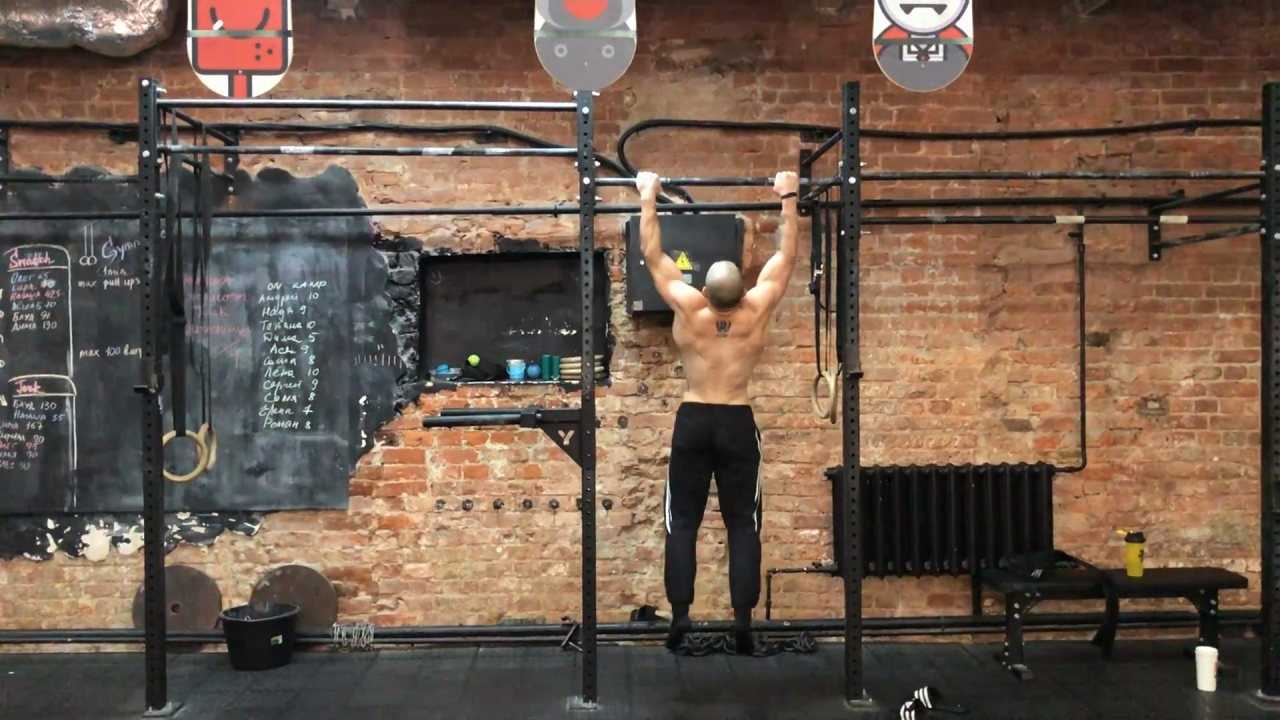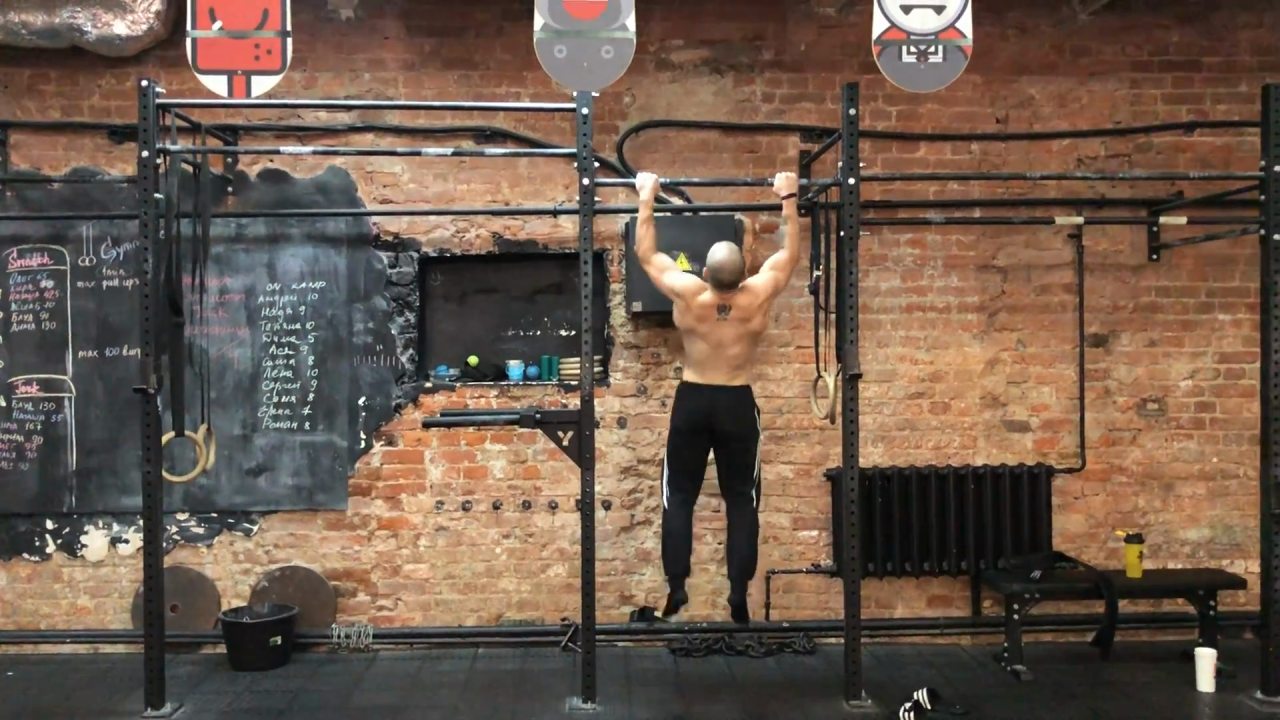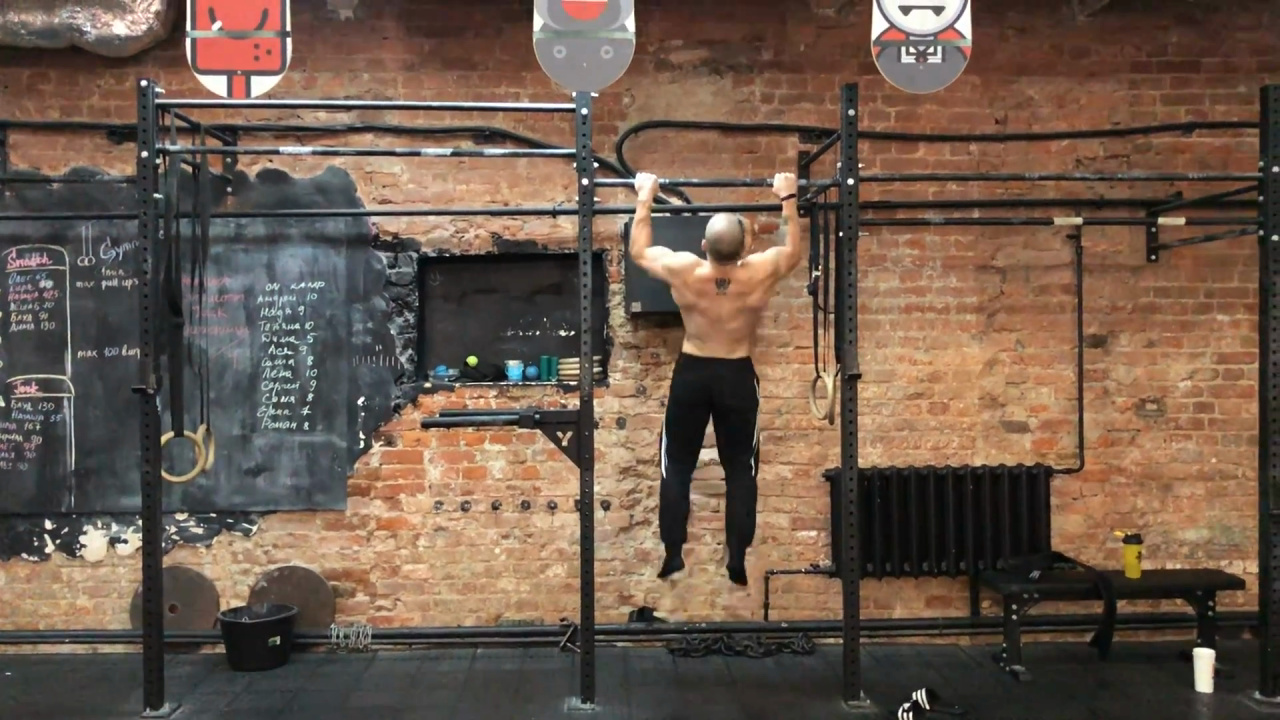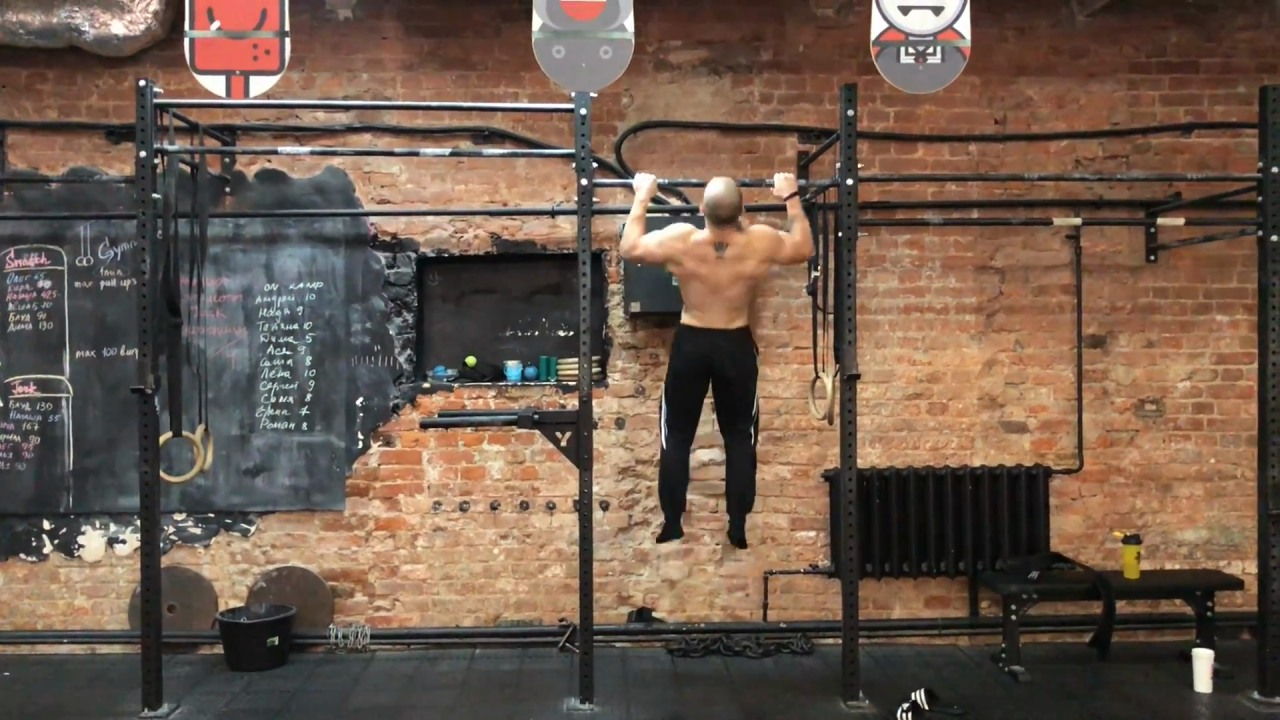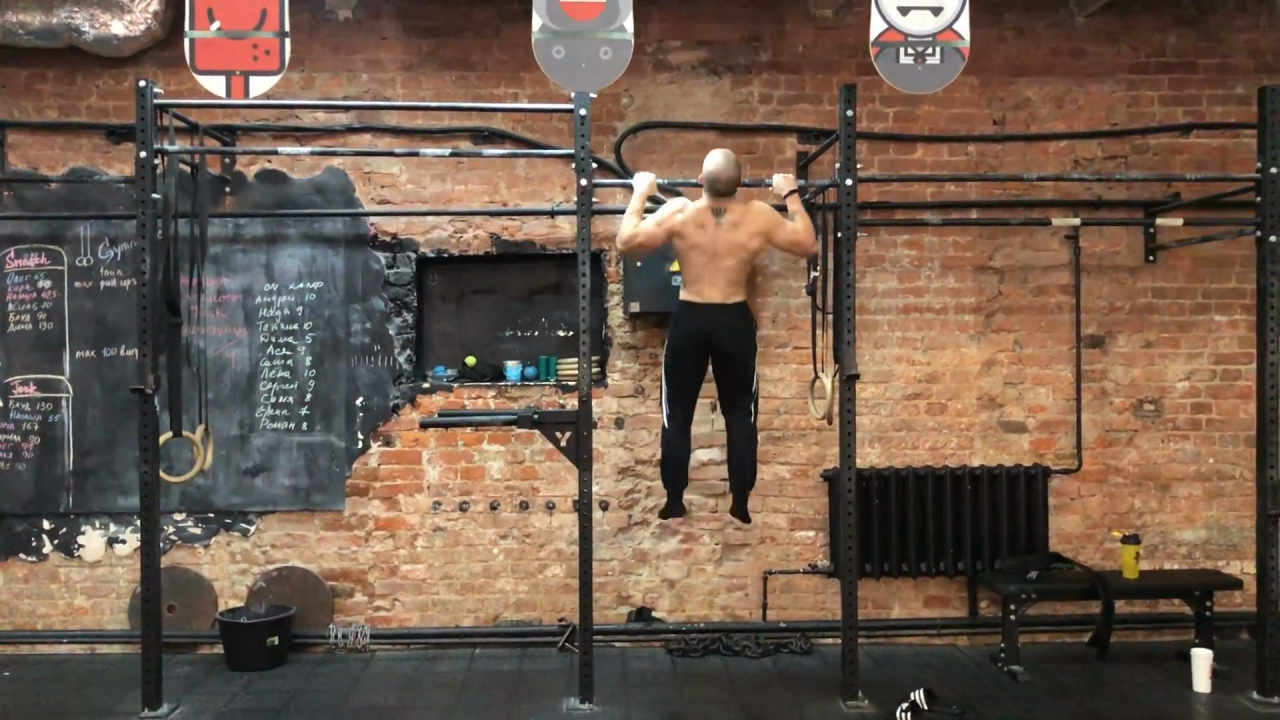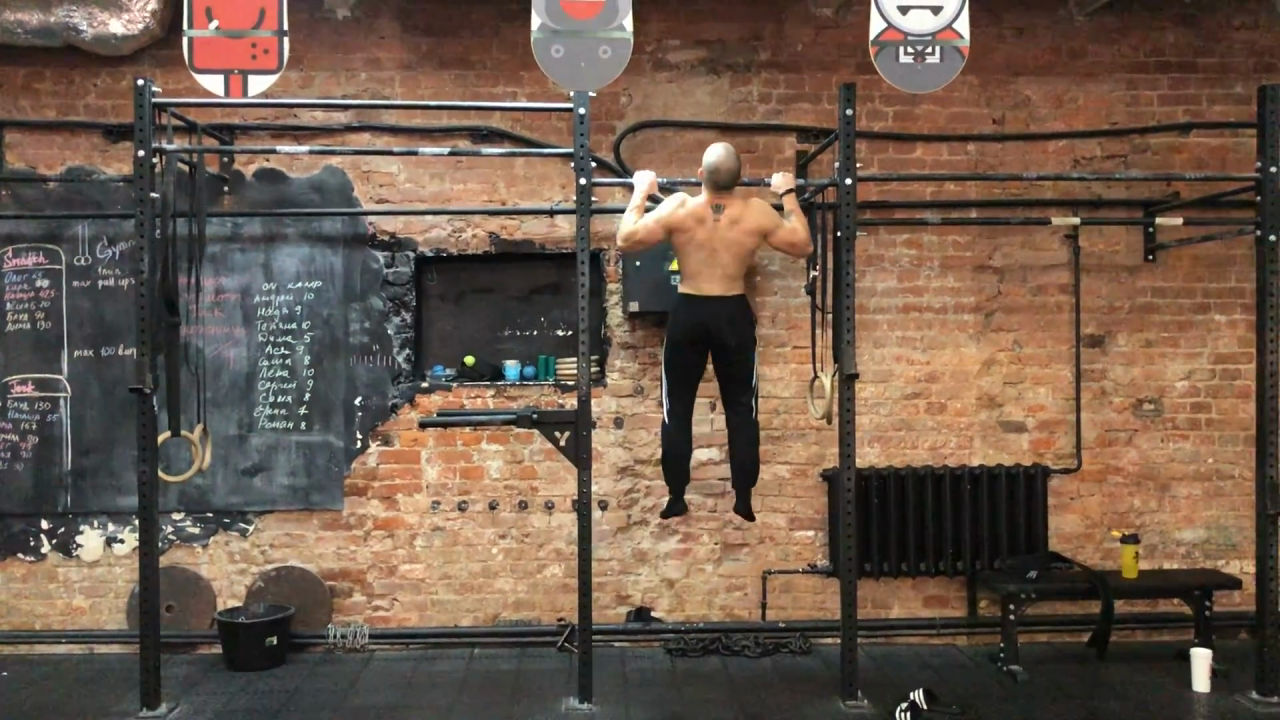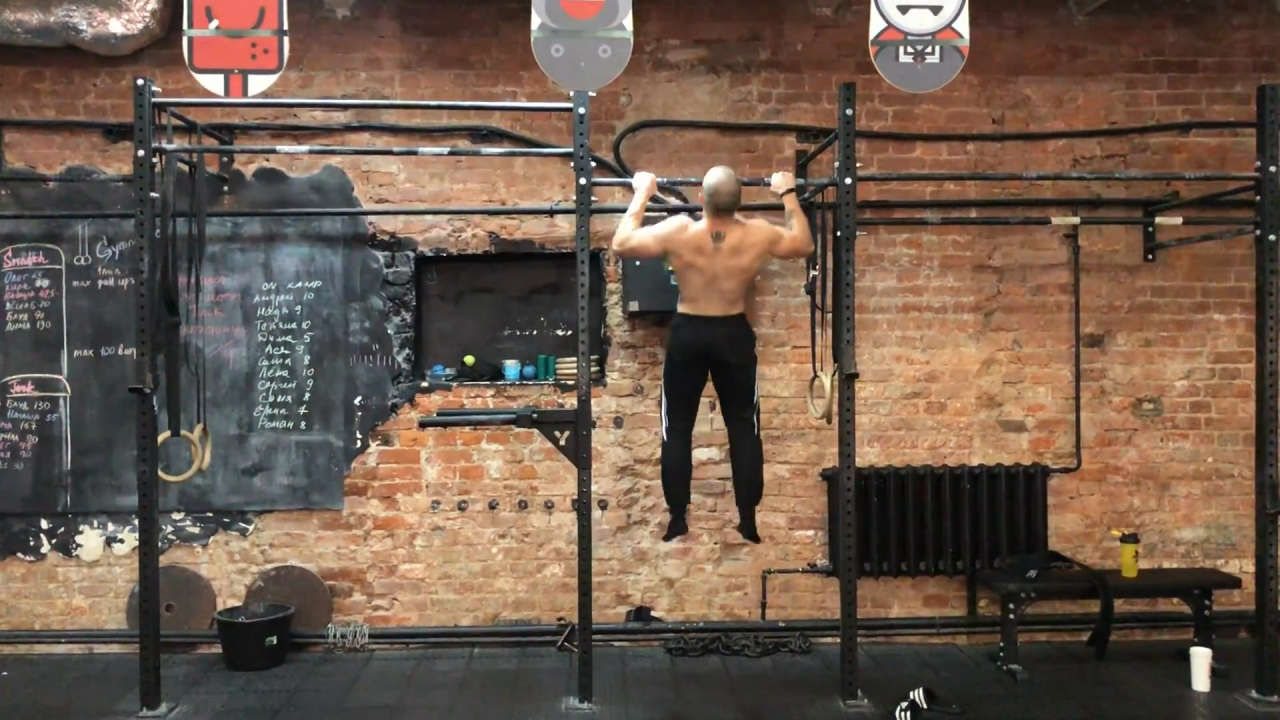
dt=0.1s
person 1, frame 1
left shoulder: (687, 312)
right shoulder: (756, 314)
left elbow: (653, 256)
right elbow: (785, 255)
left wrist: (648, 198)
right wrist: (788, 197)
left hip: (693, 422)
right hip: (738, 425)
left knee: (682, 523)
right knee: (743, 525)
left ankle: (680, 613)
right ankle: (743, 618)
person 1, frame 2
left shoulder: (686, 292)
right shoulder: (761, 294)
left elbow: (645, 254)
right elbow: (792, 255)
left hip: (692, 401)
right hip: (738, 404)
left knee: (678, 496)
right knee: (741, 499)
left ankle: (676, 586)
right ankle: (739, 593)
person 1, frame 3
left shoulder: (684, 271)
right shoulder: (761, 272)
left elbow: (638, 251)
right elbow: (795, 251)
left hip: (691, 374)
right hip: (738, 377)
left knee: (676, 467)
right knee: (740, 469)
right ankle: (737, 558)
person 1, frame 4
left shoulder: (680, 240)
right shoulder: (762, 240)
left elbow: (628, 248)
right elbow: (806, 248)
left hip: (690, 345)
right hip: (736, 346)
left knee: (676, 436)
right knee: (740, 437)
person 1, frame 5
left shoulder: (679, 213)
right shoulder: (760, 217)
left elbow: (625, 242)
right elbow: (808, 245)
left wrist: (640, 194)
right wrist: (791, 194)
left hip: (689, 320)
right hip: (735, 321)
left knee: (677, 413)
right knee: (740, 413)
person 1, frame 6
left shoulder: (678, 208)
right shoulder: (757, 213)
left elbow: (627, 241)
right elbow: (802, 246)
left wrist: (641, 192)
right wrist: (788, 194)
left hip: (688, 313)
right hip: (734, 314)
left knee: (677, 410)
right knee: (741, 409)
person 1, frame 7
left shoulder: (678, 230)
right shoulder: (758, 234)
left elbow: (621, 244)
right elbow: (804, 245)
left wrist: (640, 195)
right wrist: (788, 193)
left hip: (688, 332)
right hip: (734, 333)
left knee: (677, 428)
right knee: (743, 427)
